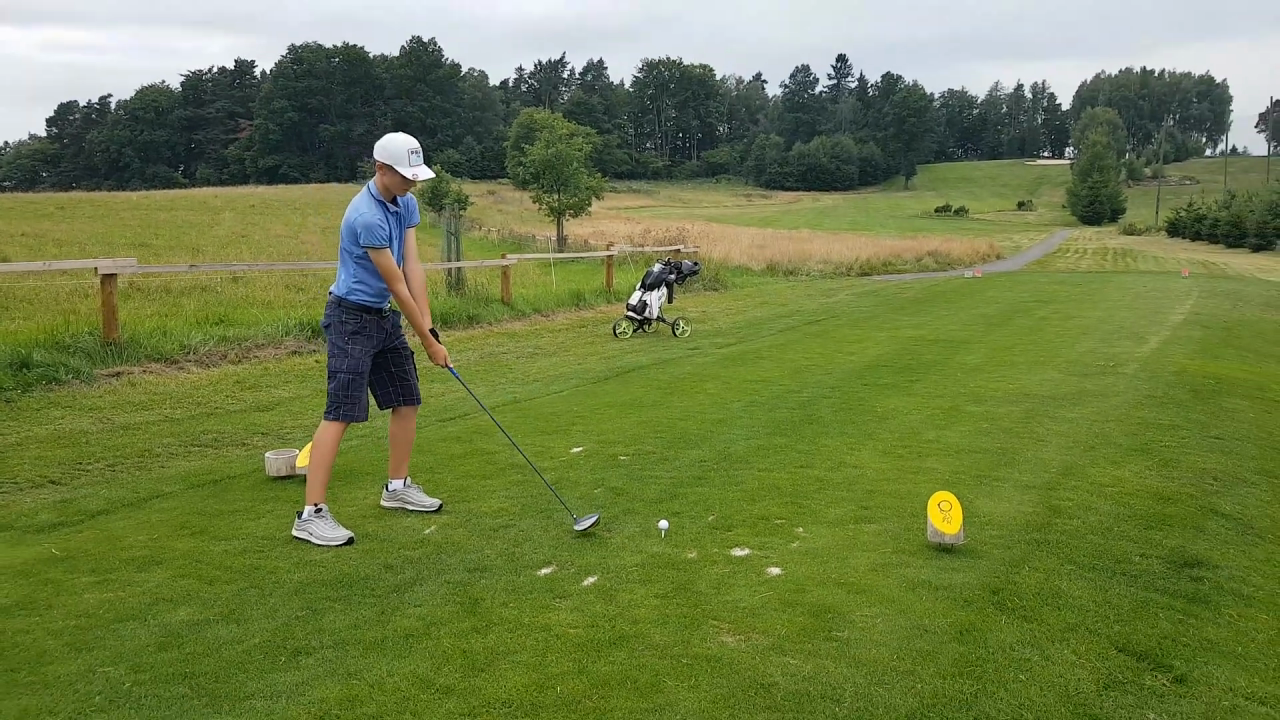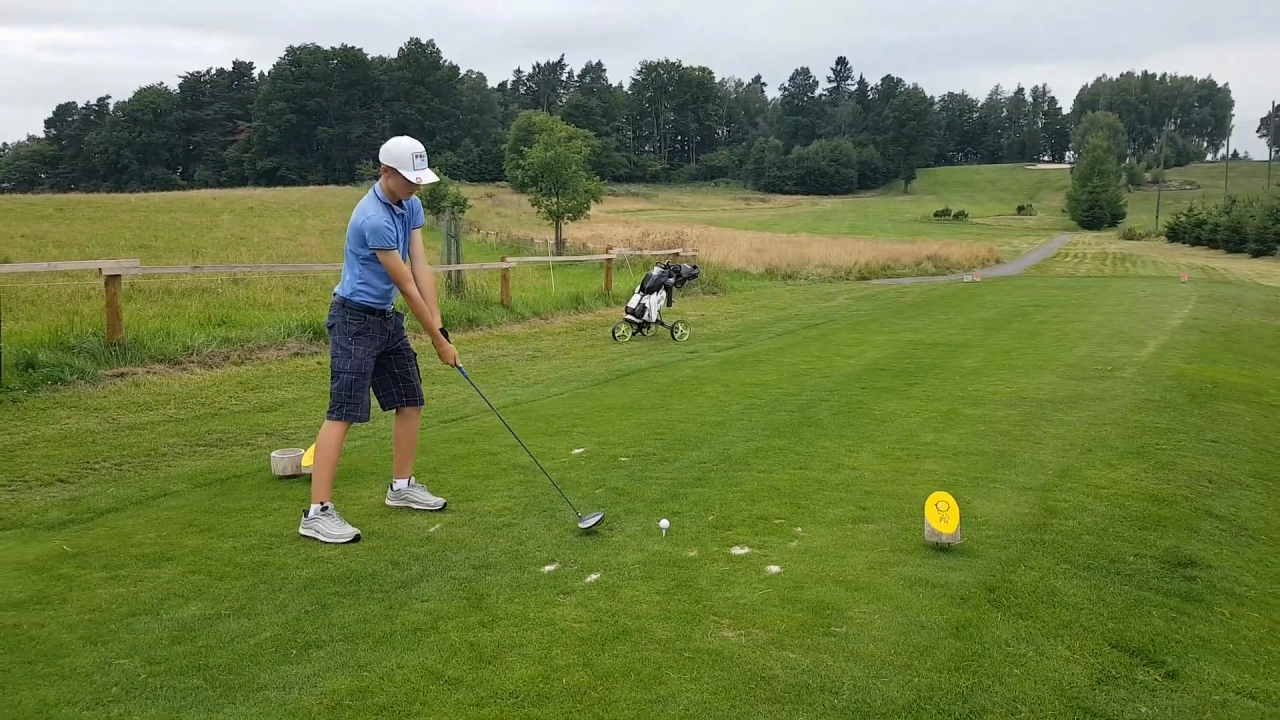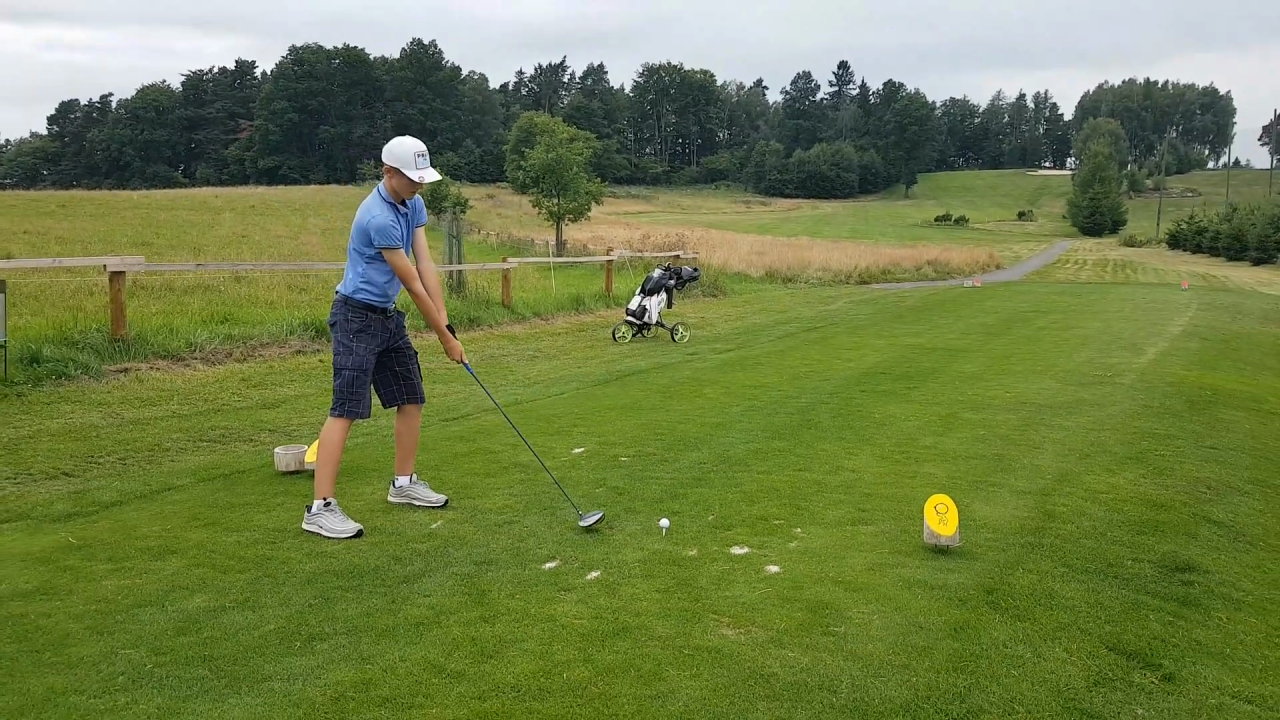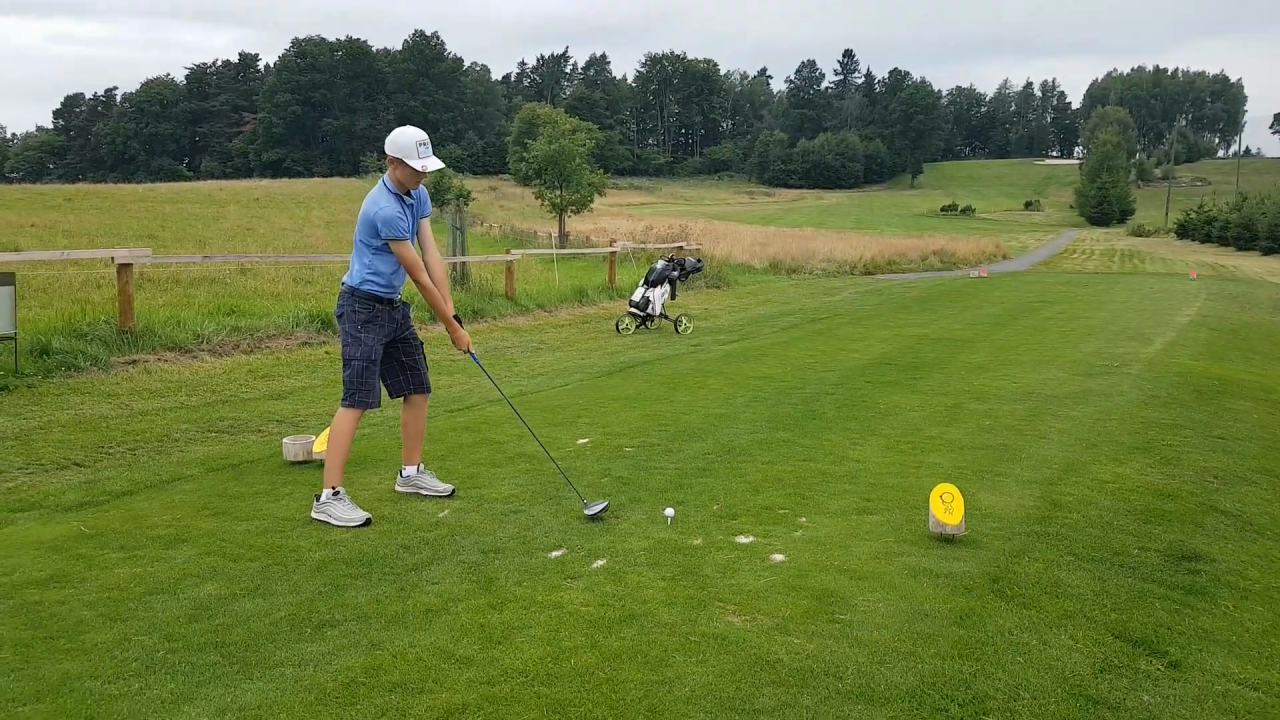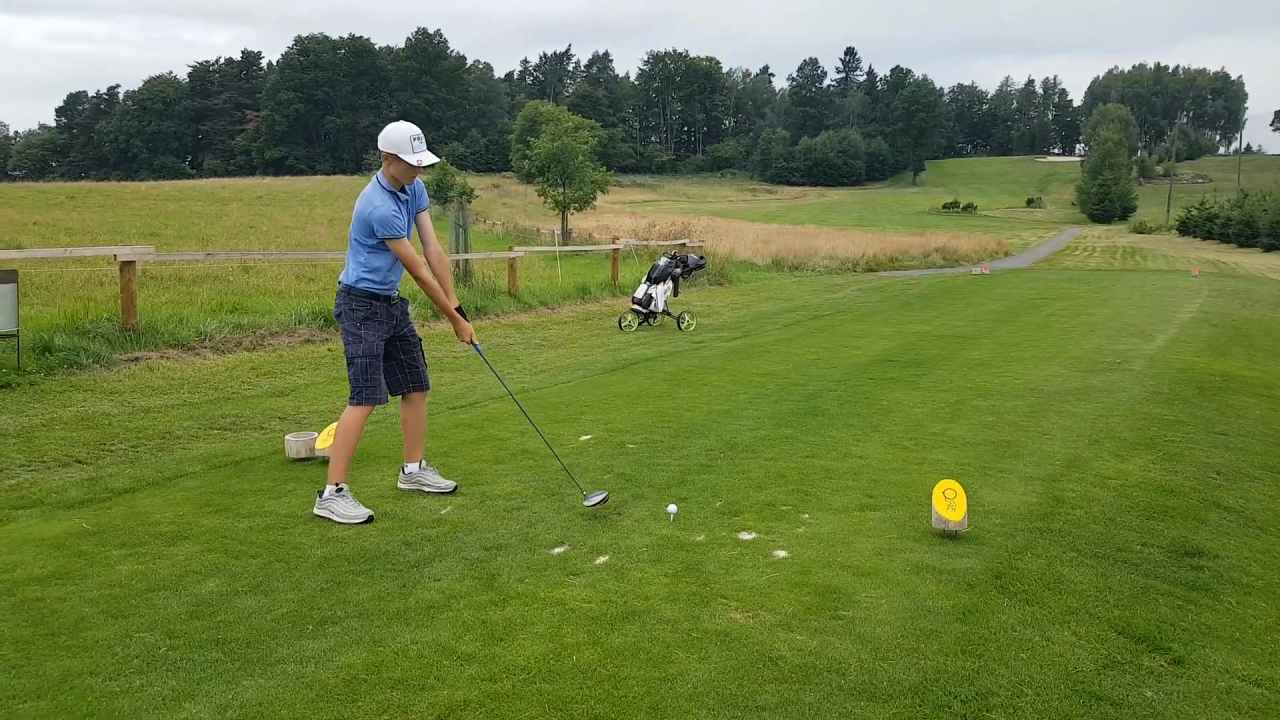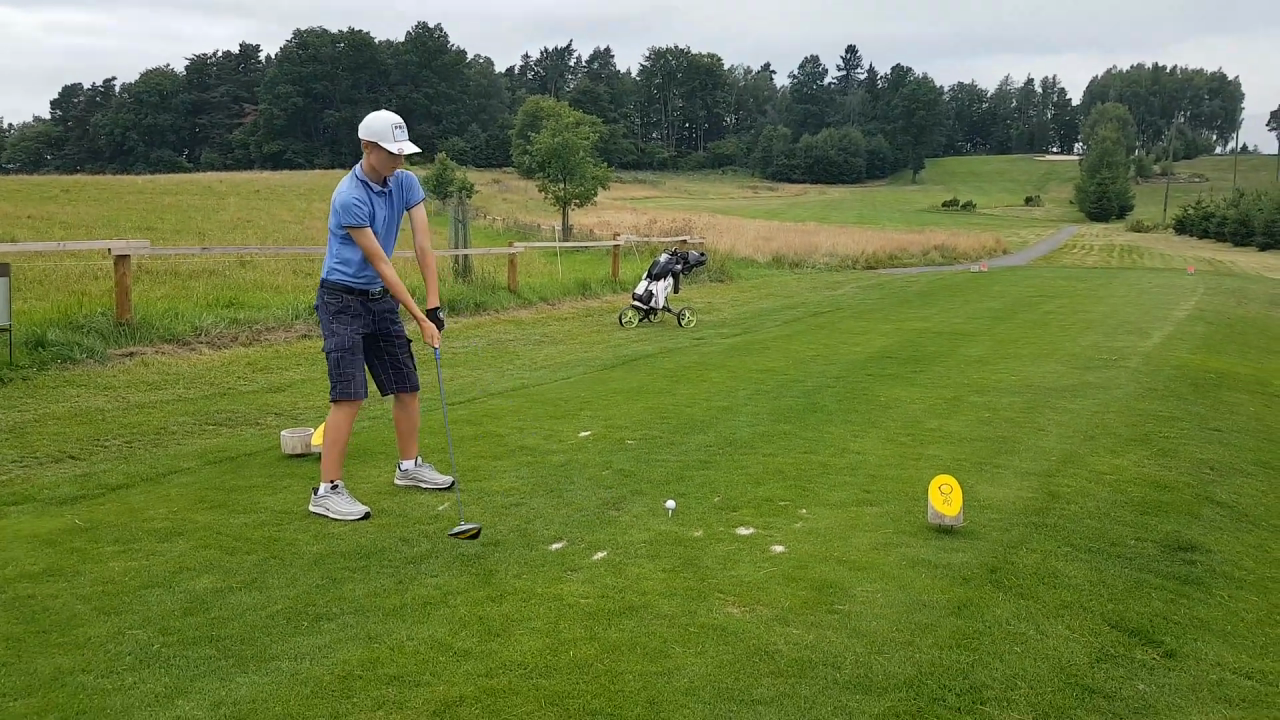
dt=0.2s
person 1, frame 1
left shoulder: (406, 204)
right shoulder: (367, 217)
left elbow: (413, 267)
right elbow: (396, 285)
left wrist: (429, 327)
right wrist: (429, 343)
left hip: (384, 316)
right hip: (351, 318)
left knee: (406, 401)
right knee: (341, 412)
left ankle: (397, 486)
right ankle: (311, 513)
person 1, frame 2
left shoulder: (412, 205)
right shoulder: (373, 219)
left elbow: (421, 268)
right elbow: (406, 286)
left wrist: (439, 325)
right wrist: (438, 342)
left hip: (387, 317)
right hip: (355, 319)
left knee: (410, 402)
right knee: (344, 412)
left ankle: (402, 486)
right ankle: (317, 512)
person 1, frame 3
left shoulder: (414, 205)
right shoulder: (378, 218)
left elbow: (426, 266)
right elbow: (412, 284)
left wrist: (446, 323)
right wrist: (445, 338)
left hip: (387, 316)
right hip: (356, 317)
left knee: (411, 400)
right knee: (346, 409)
left ankle: (403, 482)
right ankle: (320, 507)
person 1, frame 4
left shoulder: (418, 196)
right shoulder: (385, 209)
left elbow: (432, 256)
right elbow: (419, 275)
left wrist: (453, 312)
right wrist: (452, 328)
left hip: (393, 307)
right hip: (363, 308)
left knee: (417, 390)
right knee: (357, 400)
left ankle: (411, 473)
right ankle: (329, 496)
person 1, frame 5
left shoulder: (415, 190)
right shoulder: (379, 208)
left elbow: (433, 250)
right elbow: (418, 270)
left wrist: (457, 303)
right wrist: (455, 319)
left hip: (391, 303)
right hip: (361, 305)
left knee: (415, 387)
right knee: (365, 397)
left ankle: (413, 469)
right ankle: (332, 492)
person 1, frame 6
left shoulder: (406, 183)
right shoulder: (349, 197)
left elbow: (423, 245)
right elbow: (380, 264)
left wrist: (434, 305)
right wrist: (419, 318)
left hip: (381, 299)
right hip: (342, 299)
left knee: (406, 387)
right knee: (349, 394)
left ankle: (409, 466)
right ankle: (327, 489)
